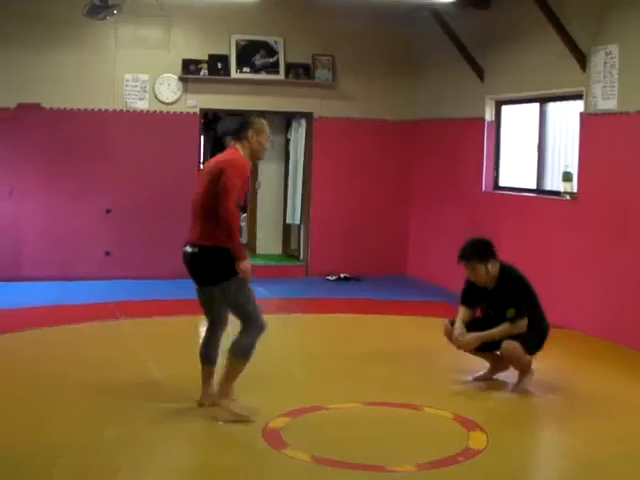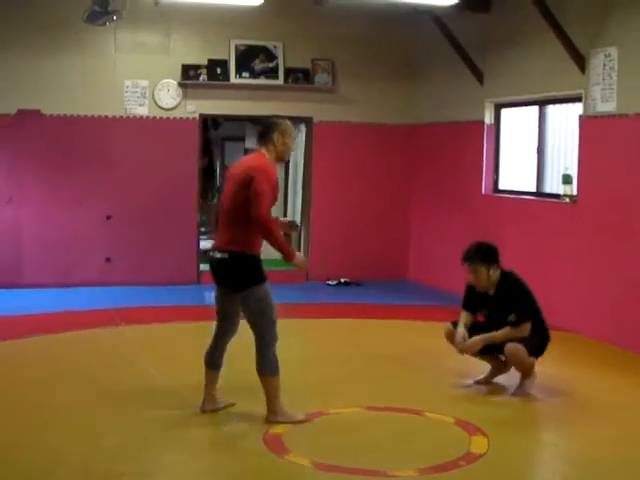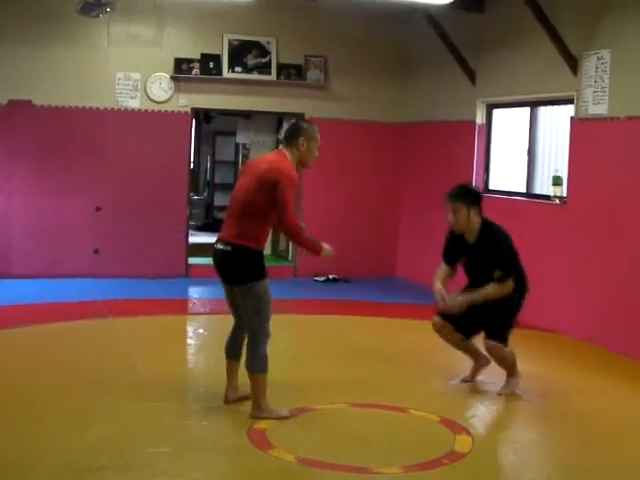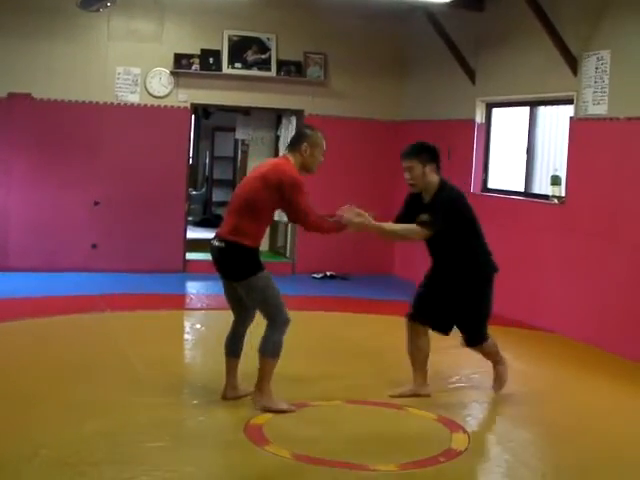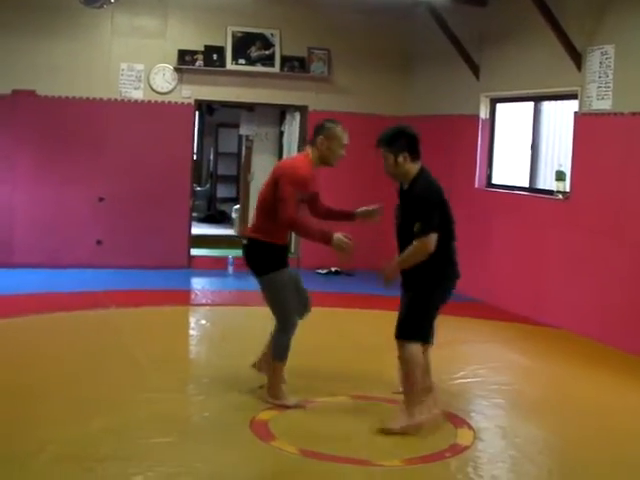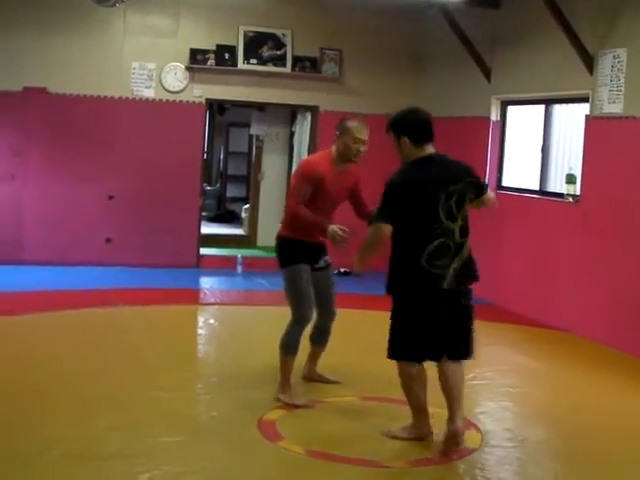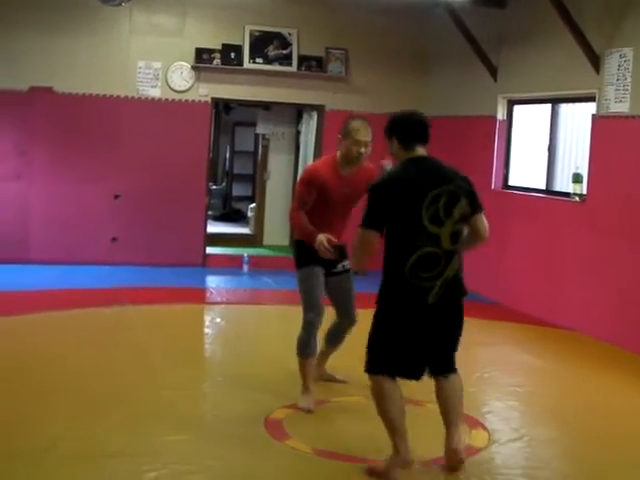
dt=0.4s
person 1, frame 1
left shoulder: (219, 161)
right shoulder: (236, 164)
right elbow: (228, 212)
left wrist: (234, 252)
right wrist: (241, 257)
left hip: (196, 252)
right hip: (213, 255)
left knee: (217, 323)
right knee: (254, 324)
left ankle: (208, 392)
right ankle: (223, 395)
person 1, frame 2
left shoulder: (241, 165)
right shoulder: (263, 170)
right elbow: (260, 219)
left wrist: (276, 225)
right wrist: (290, 254)
left hip: (221, 257)
right hip: (242, 262)
left knee: (225, 329)
right knee: (267, 337)
left ankle: (210, 398)
right ankle: (275, 410)
person 1, frame 3
left shoulder: (259, 162)
right shoulder: (284, 172)
right elbow: (288, 224)
left wrist: (296, 228)
right wrist: (318, 248)
left hip: (225, 250)
right hip: (244, 256)
left knee: (243, 323)
right knee: (259, 333)
left ankle: (231, 387)
right ankle: (260, 406)
person 1, frame 4
left shoulder: (273, 168)
right shoulder: (288, 175)
left elbow: (298, 216)
right elbow: (309, 221)
left wrist: (335, 218)
right wrist: (345, 224)
left hip: (225, 247)
right hip: (239, 252)
left knee: (243, 318)
right knee: (279, 319)
left ankle: (231, 386)
right ankle: (262, 393)
person 1, frame 5
left shoulder: (306, 171)
right shoulder: (296, 170)
left elbow: (317, 210)
right elbow: (289, 217)
left wrist: (354, 215)
right wrist: (329, 238)
left hip: (274, 248)
right hip: (262, 248)
left knee: (302, 305)
right knee: (288, 318)
left ankle: (266, 359)
right ankle: (274, 392)
person 1, frame 6
left shoulder: (352, 174)
right shoulder: (312, 167)
left elbow: (362, 210)
right elbow: (294, 208)
right wrist: (327, 228)
left hip: (318, 248)
right hip: (293, 245)
left knee: (328, 313)
right knee: (303, 315)
left ankle: (311, 369)
right ankle: (284, 388)
person 1, frame 7
left shoulder: (368, 174)
right shoulder: (316, 172)
right elbow: (296, 213)
right wrist: (315, 237)
left hip: (337, 249)
right hip: (309, 249)
left knee: (347, 317)
right knee: (313, 317)
left ankle: (320, 366)
right ankle: (306, 390)
person 2, frame 1
left shoulder: (514, 282)
right shoulder: (474, 280)
left elbow: (519, 326)
right elbow: (467, 307)
left wrist: (479, 338)
right wrist: (459, 325)
left hip: (529, 330)
left knee: (509, 348)
right knee: (450, 330)
left ankle: (526, 372)
right ankle: (497, 363)
person 2, frame 2
left shoulder: (514, 288)
right shoulder: (475, 286)
left elbow: (522, 329)
right elbow: (468, 311)
left wrist: (482, 339)
right wrist: (462, 328)
left hip: (531, 335)
left knee: (513, 350)
right knee: (451, 331)
left ankle: (528, 373)
right ankle: (498, 365)
person 2, frame 3
left shoulder: (497, 239)
right shoulder: (456, 234)
left elbow: (506, 286)
right elbow: (448, 264)
left wrist: (466, 299)
right wrist: (439, 285)
left hip: (508, 293)
right hip: (478, 289)
left knee: (492, 342)
right knee: (441, 322)
left ankle: (513, 375)
right ankle: (480, 359)
person 2, frame 4
left shoulder: (450, 199)
right shoulder: (416, 199)
left elbow: (418, 232)
right elbow: (398, 229)
left wrist: (373, 225)
right wrist: (364, 223)
left hip: (474, 273)
right hip: (444, 271)
left knee: (475, 338)
right knee: (416, 322)
left ankle: (498, 364)
right ankle: (419, 384)
person 2, frame 5
left shoulder: (421, 194)
right shoulder: (414, 186)
left elbow: (426, 244)
left wrist: (395, 267)
left hip: (432, 274)
right hip: (435, 270)
left knee: (408, 338)
right knee: (418, 329)
left ankle: (417, 411)
right ankle: (422, 383)
person 2, frame 6
left shoulder: (401, 182)
right shoulder: (460, 171)
left elbow: (380, 232)
right elbow: (489, 201)
left wrist: (362, 253)
left hip: (417, 283)
right hip: (457, 279)
left knee: (407, 356)
right knee: (450, 355)
left ankle: (421, 424)
right ankle: (456, 422)
person 2, frame 7
left shoulder: (389, 184)
right shoulder: (459, 181)
left elbow: (366, 243)
right elbow: (482, 233)
left wrist: (355, 256)
left hip: (402, 293)
right hip: (448, 293)
left knee: (383, 373)
right knee: (444, 369)
right ankle: (455, 441)
